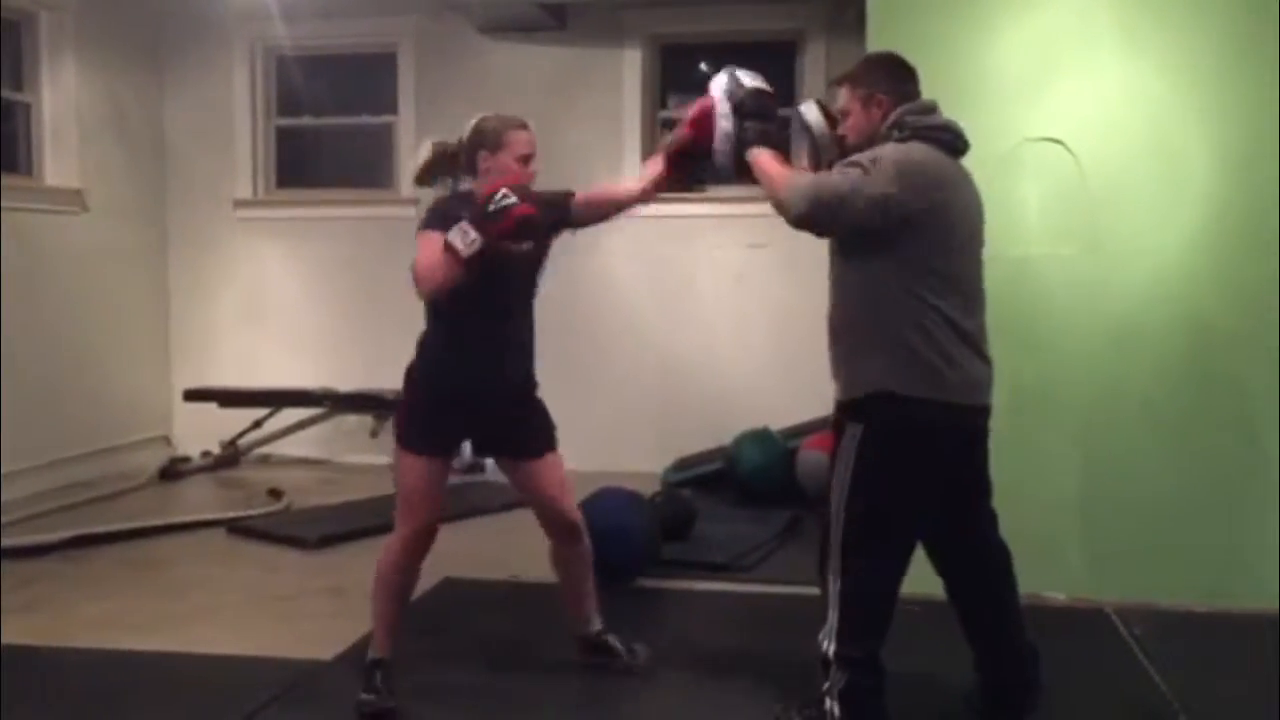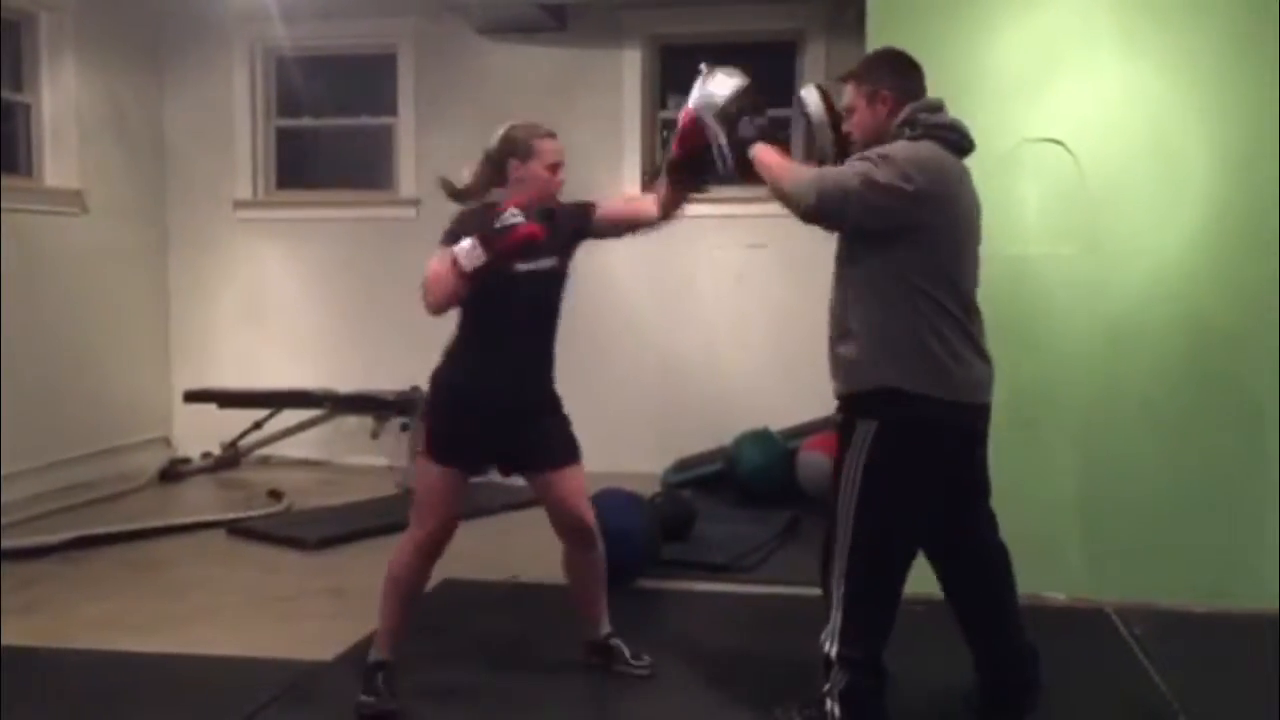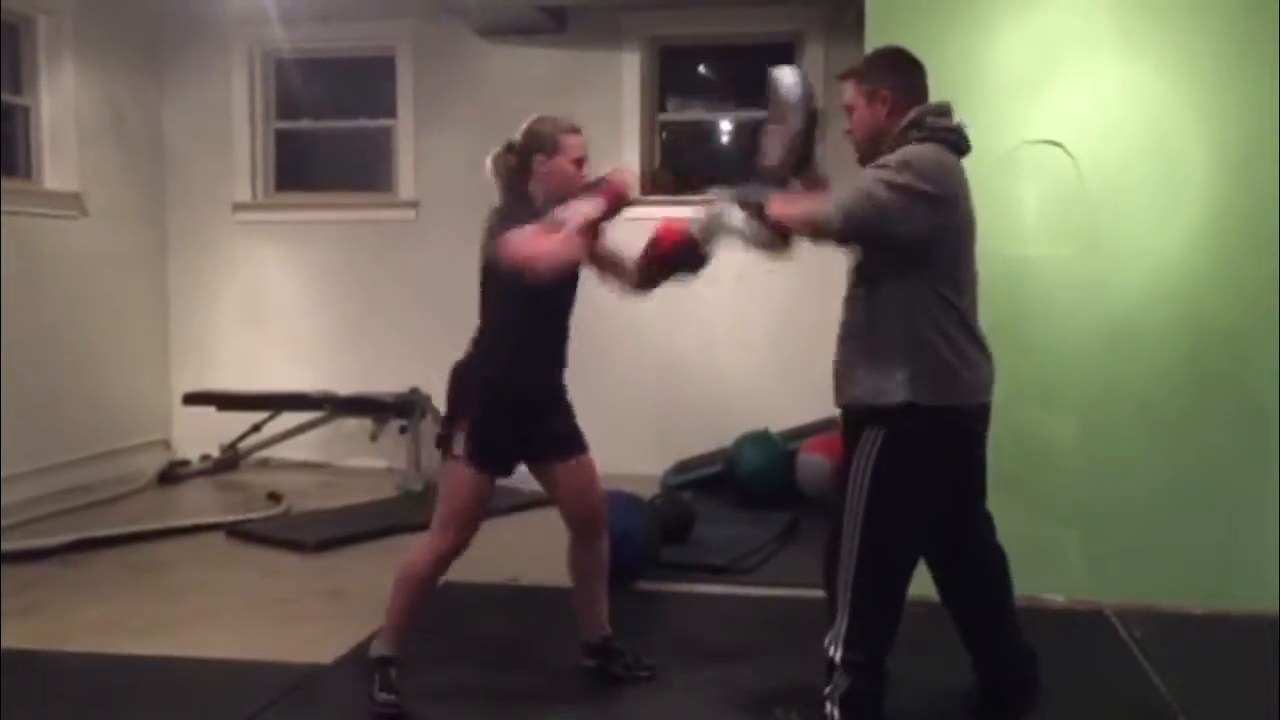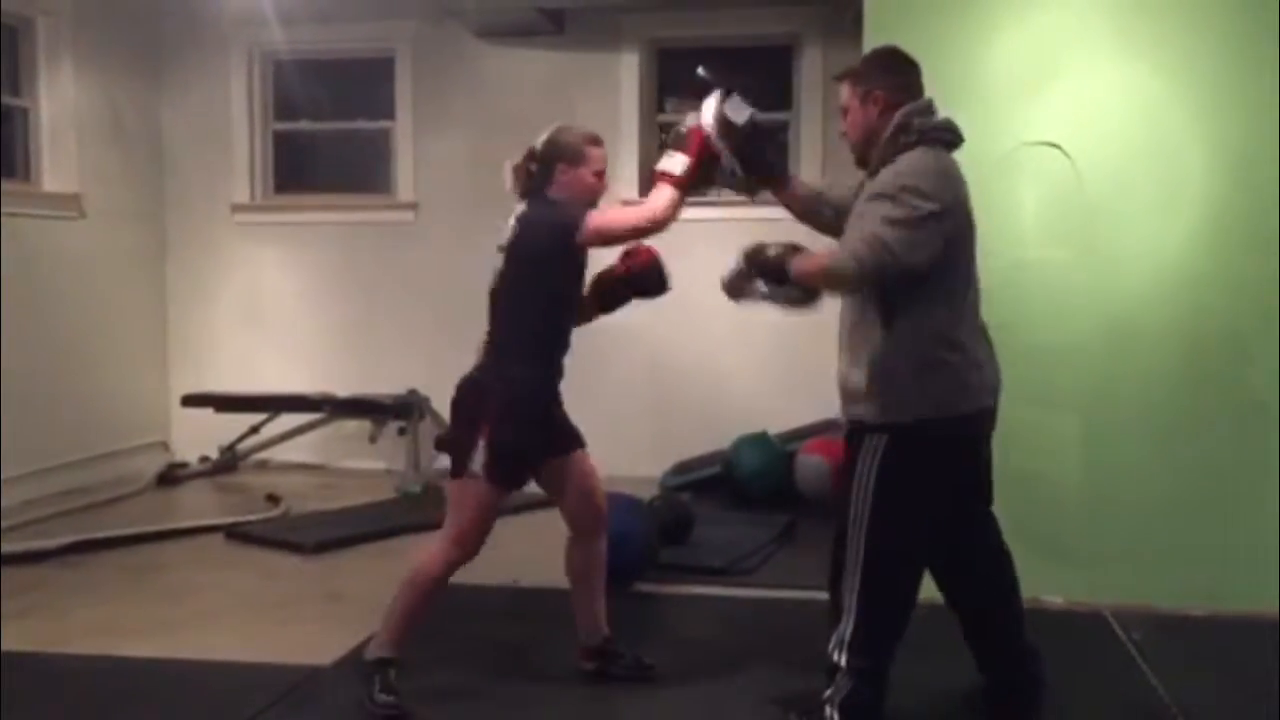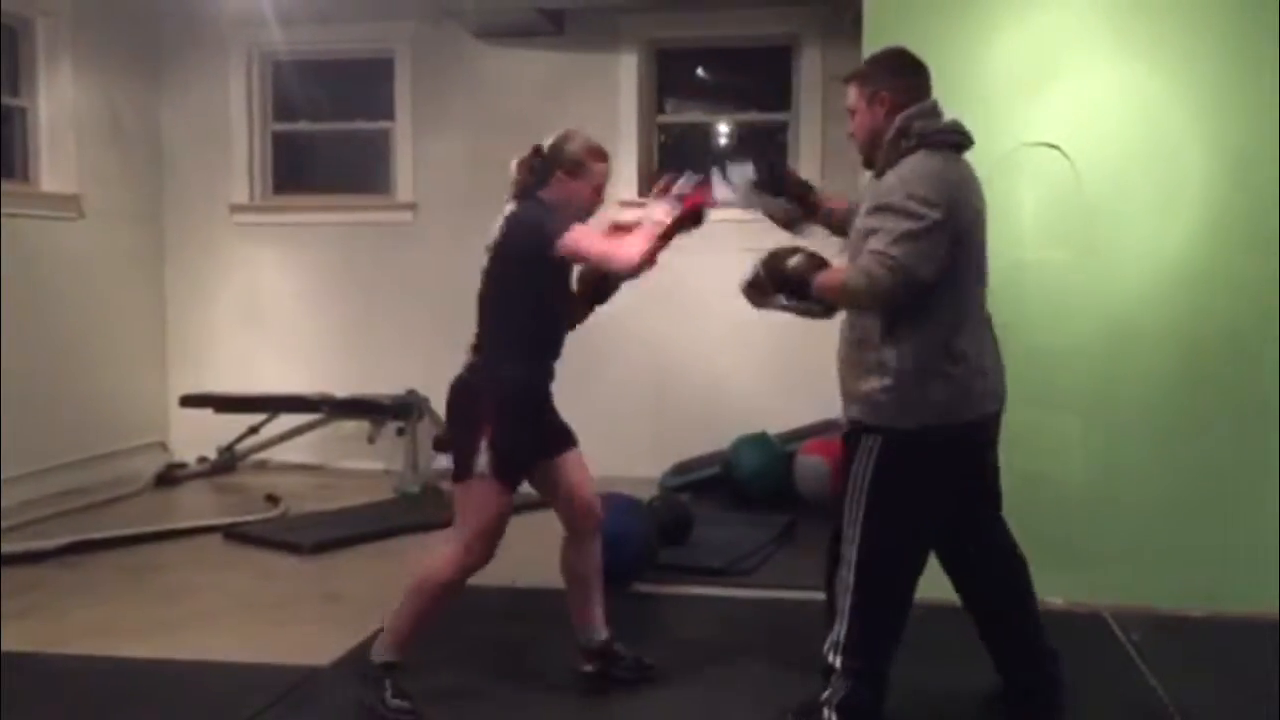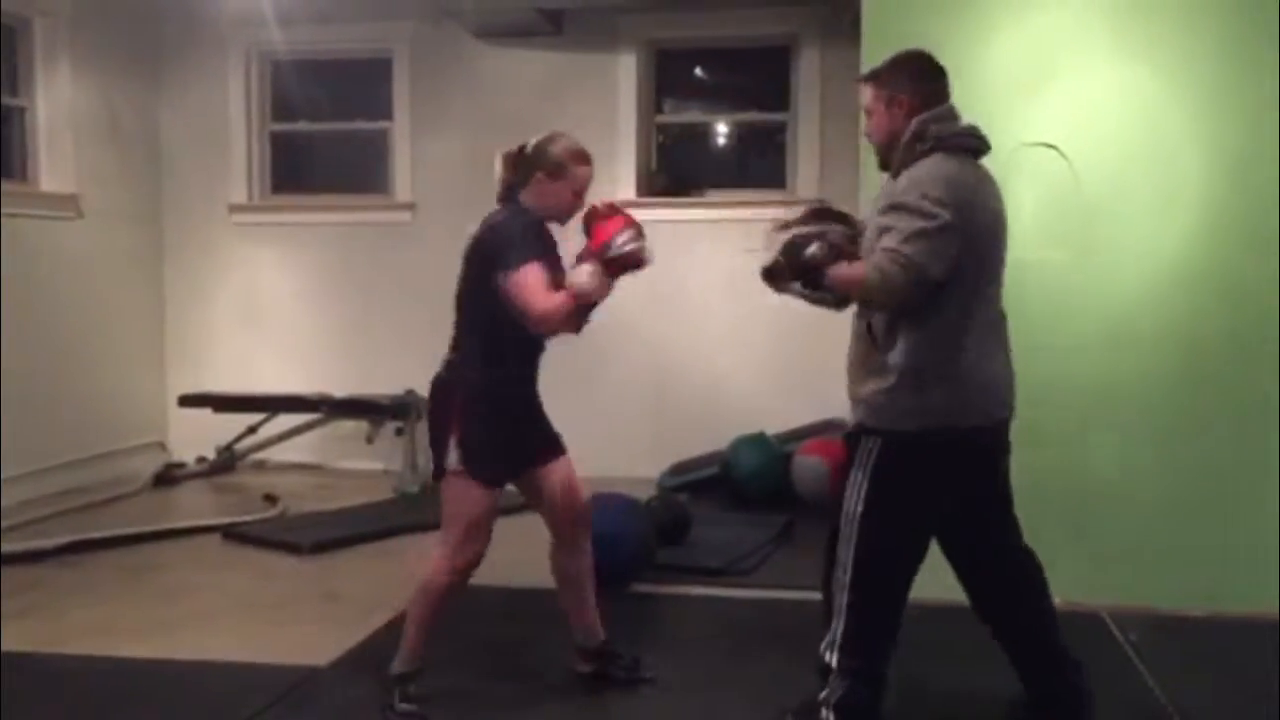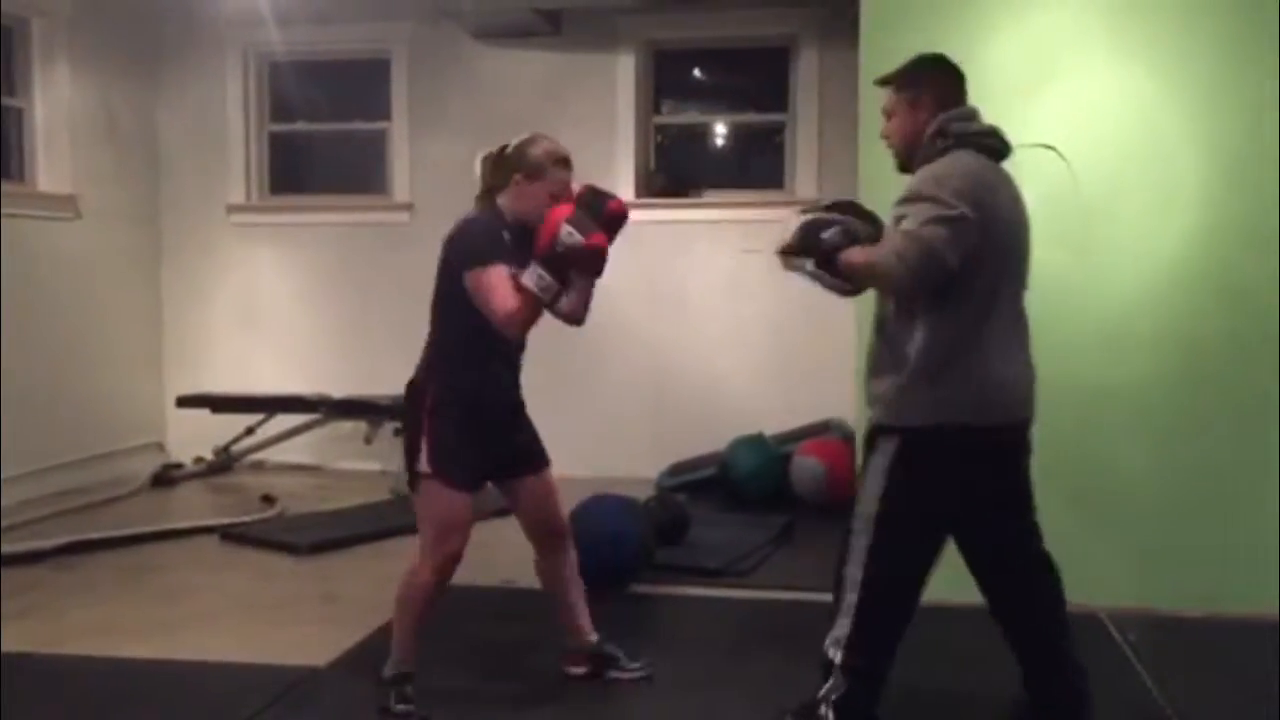
dt=0.1s
person 1, frame 1
left shoulder: (900, 165)
right shoulder: (944, 171)
left elbow: (806, 202)
right elbow: (847, 206)
left wrist: (756, 144)
right wrist: (823, 157)
left hip: (896, 402)
right hip: (957, 397)
left knee: (860, 553)
right knee: (972, 546)
person 1, frame 2
left shoulder: (909, 164)
right shoulder: (941, 168)
left elbow: (813, 195)
right elbow: (854, 200)
left wrist: (755, 142)
left hip: (901, 399)
right hip: (957, 396)
left knee: (864, 554)
right knee: (970, 546)
person 1, frame 3
left shoulder: (913, 169)
right shoulder: (924, 167)
left elbow: (835, 218)
right elbow: (857, 218)
left wrist: (765, 204)
right wrist: (795, 178)
left hip: (908, 403)
right hip: (953, 398)
left knee: (866, 560)
right knee: (965, 546)
person 1, frame 4
left shoulder: (914, 176)
right shoulder: (921, 169)
left elbow: (859, 264)
right elbow: (842, 216)
left wrist: (785, 266)
right wrist: (769, 174)
left hip: (908, 412)
right hip: (955, 404)
left knee: (872, 564)
right knee: (971, 548)
person 1, frame 5
left shoulder: (913, 181)
right shoulder: (948, 171)
left elbow: (879, 282)
right elbow: (864, 224)
left wrist: (802, 279)
right wrist: (801, 194)
left hip: (909, 417)
right hip: (966, 407)
left knee: (866, 569)
right knee: (984, 554)
person 1, frame 6
left shoulder: (928, 183)
right shoulder: (967, 177)
left elbow: (891, 280)
left wrist: (825, 272)
right wrist: (850, 244)
left hip: (913, 417)
right hip: (977, 412)
left knee: (863, 568)
right knee: (1000, 560)
person 1, frame 7
left shoulder: (948, 178)
right shoulder: (990, 178)
left elbow: (906, 265)
left wrist: (843, 256)
right wrist: (867, 248)
left hip: (931, 418)
right hip: (996, 412)
left knee: (875, 572)
right knee: (1015, 561)
person 2, frame 1
left shoulder: (543, 211)
right shoulder: (450, 211)
left elbow: (634, 190)
right elbow: (429, 283)
left wrist: (680, 147)
right wrist: (481, 227)
left hip: (510, 391)
right hip: (440, 389)
left knee: (564, 518)
right knee: (414, 529)
left ankle: (592, 634)
right ankle: (377, 662)
person 2, frame 2
left shoulder: (562, 222)
right shoulder: (474, 221)
left elbow: (651, 210)
right elbow: (435, 297)
left wrist: (680, 172)
right wrist: (486, 246)
left hip: (532, 400)
right hip: (464, 398)
left knee: (580, 524)
right knee: (428, 534)
left ankle: (600, 639)
right ankle: (379, 663)
person 2, frame 3
left shoulder: (558, 214)
right shoulder: (513, 215)
left elbow: (634, 274)
right elbow: (542, 265)
left wrist: (664, 259)
right wrist: (585, 211)
left hip: (541, 395)
right hip: (490, 393)
left knee: (591, 516)
right knee: (450, 535)
left ankle: (597, 644)
right ankle: (383, 657)
person 2, frame 4
left shoulder: (553, 223)
right shoulder: (551, 219)
left elbow: (566, 307)
right elbow: (648, 219)
left wrist: (613, 288)
right wrist: (682, 161)
left hip: (534, 399)
right hip: (500, 401)
left knee: (591, 516)
right knee: (459, 544)
left ankle: (596, 646)
right ankle: (381, 658)
person 2, frame 5
left shoulder: (541, 227)
right shoulder: (537, 224)
right elbow: (625, 258)
right wrist: (670, 207)
left hip: (528, 399)
right hip: (491, 402)
left knee: (585, 516)
right knee: (471, 546)
left ankle: (597, 650)
right ankle: (387, 661)
person 2, frame 6
left shoulder: (531, 233)
right shoulder: (507, 232)
left elbow: (567, 320)
right elbow: (544, 318)
left wrist: (587, 278)
right wrist: (598, 273)
left hip: (514, 401)
right hip: (470, 403)
left knee: (574, 518)
right knee: (463, 549)
left ankle: (593, 649)
right ankle: (402, 673)
person 2, frame 7
left shoulder: (529, 236)
right shoulder: (476, 235)
left elbow: (574, 314)
right elbow: (509, 322)
right wrist: (551, 263)
left hip: (500, 405)
right hip: (448, 407)
left knee: (553, 529)
right knee: (442, 550)
left ankle: (587, 649)
